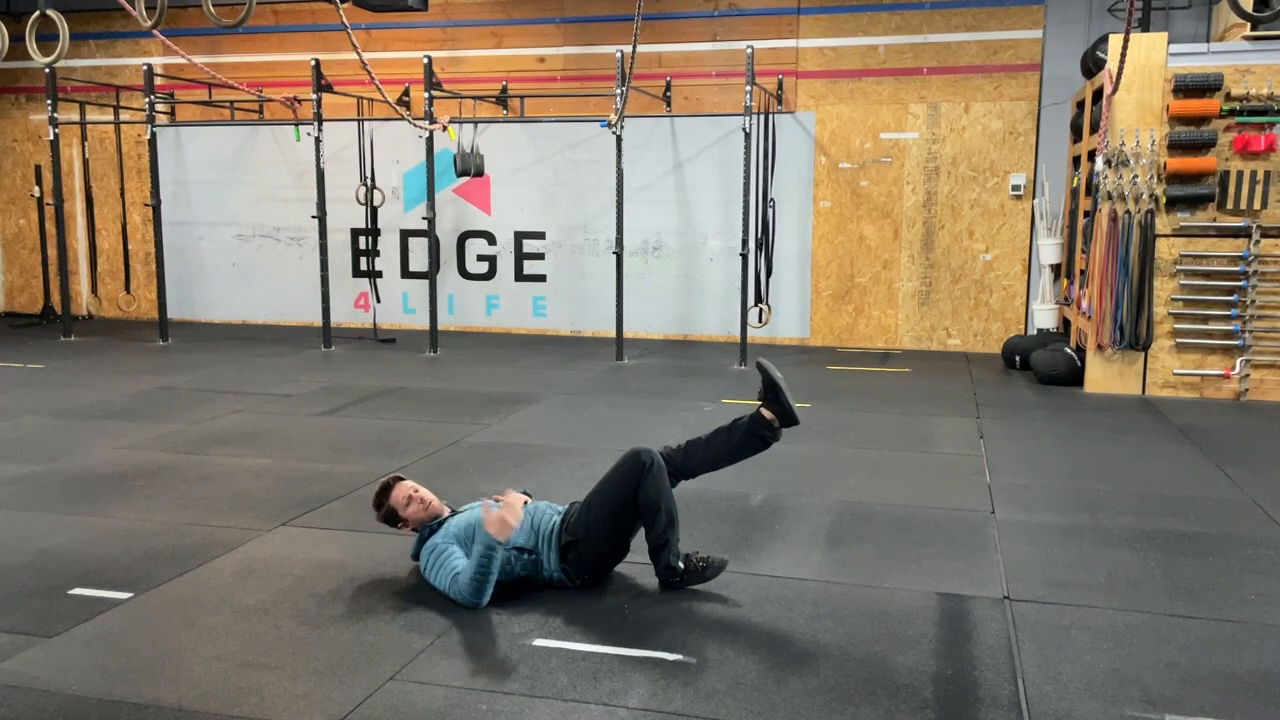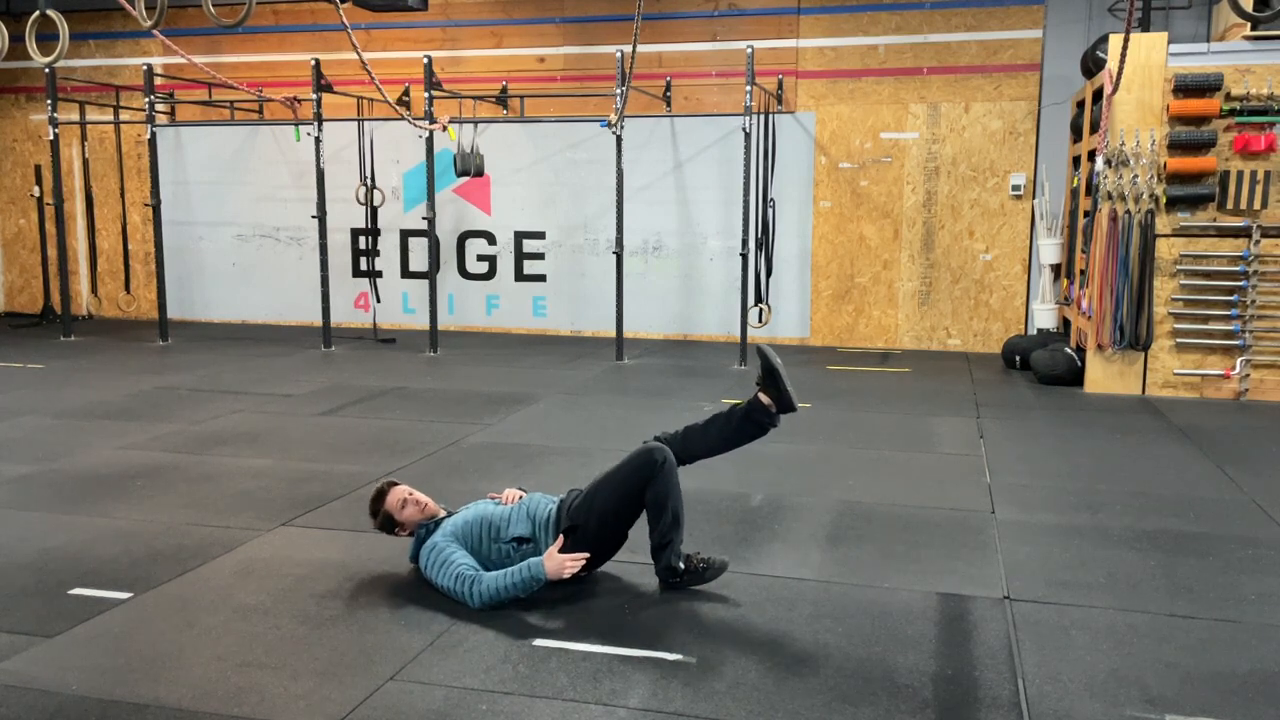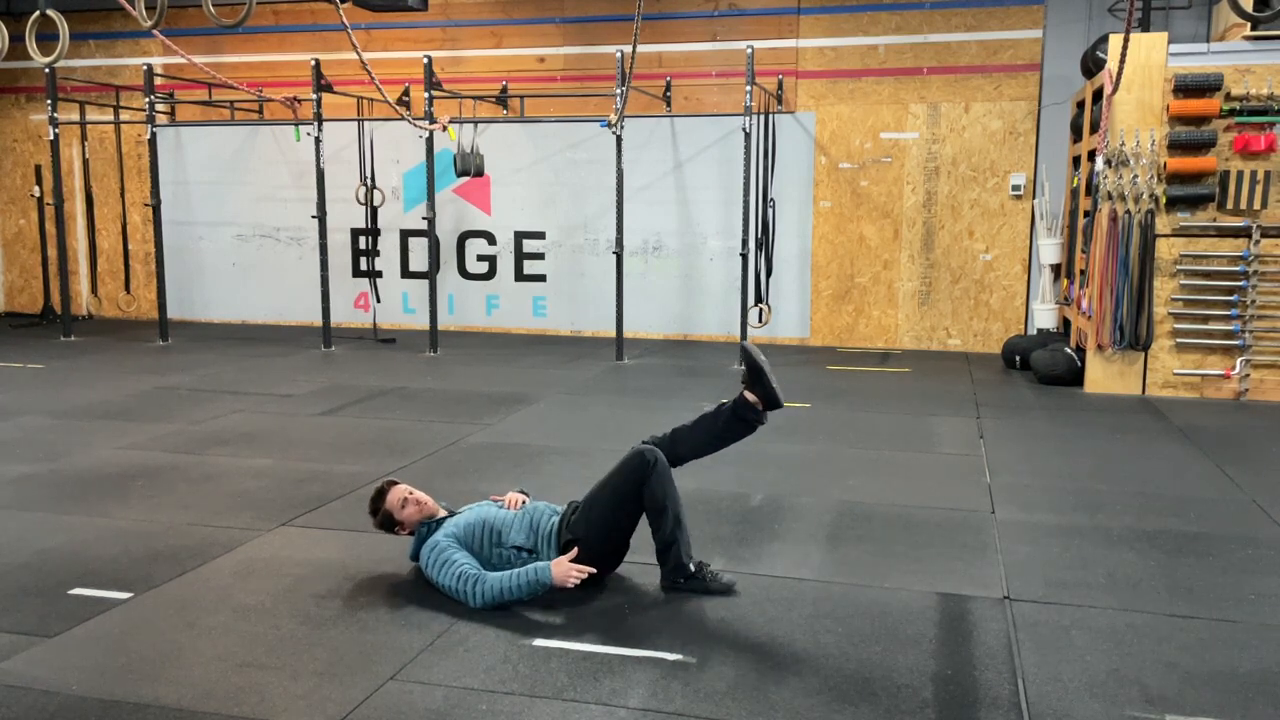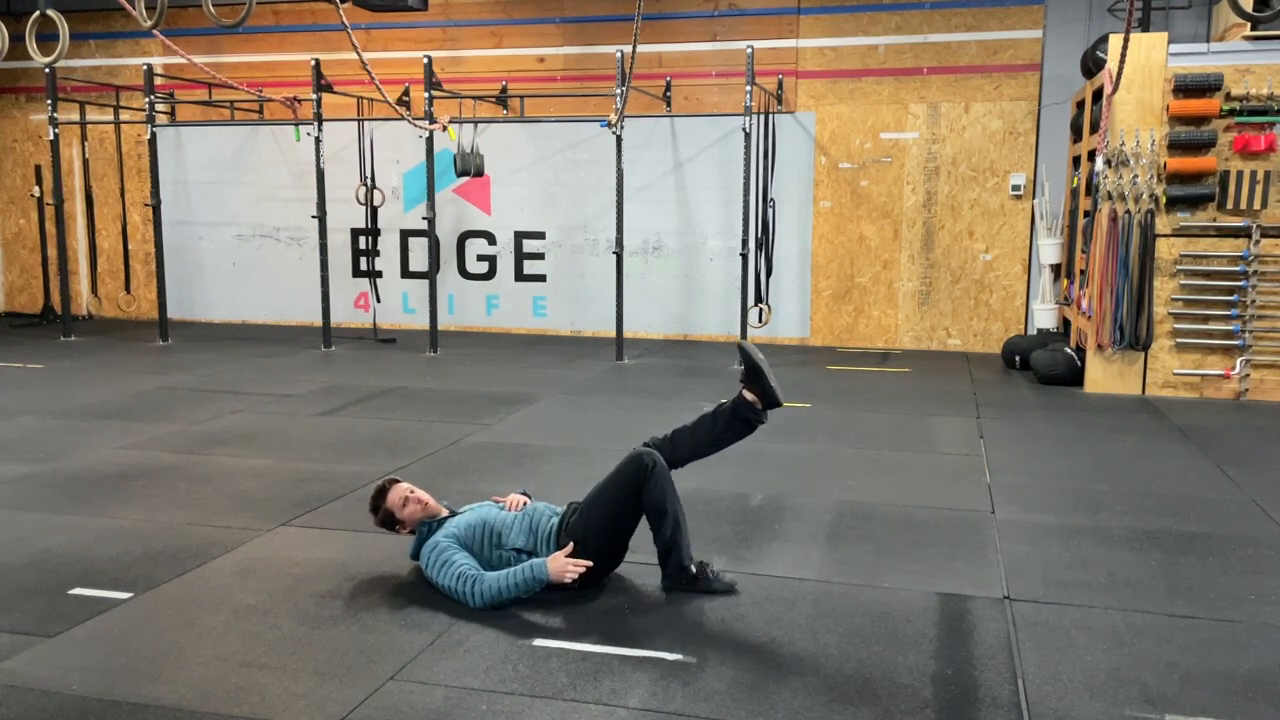
dt=1s
person 1, frame 1
left shoulder: (467, 511)
right shoulder: (436, 550)
right elbow: (473, 594)
left wrist: (519, 498)
right wrist: (493, 539)
left hip: (569, 524)
right hip: (577, 555)
left knee: (668, 461)
right knee: (642, 461)
left ankle: (768, 419)
right ankle: (673, 569)
person 1, frame 2
left shoulder: (462, 516)
right shoulder: (435, 550)
right elbow: (476, 590)
left wrist: (516, 492)
right wrist: (539, 568)
left hip: (569, 511)
right hip: (574, 537)
left knee: (665, 447)
right knee: (655, 459)
left ankle: (765, 405)
right ankle: (673, 568)
person 1, frame 3
left shoulder: (465, 514)
right shoulder: (436, 549)
right elbow: (477, 589)
left wrist: (517, 495)
right wrist: (545, 573)
left hip: (571, 521)
right hip: (578, 549)
left knee: (655, 450)
right knee: (646, 461)
left ankle: (751, 404)
right ankle: (679, 570)
person 1, frame 4
left shoulder: (465, 514)
right shoulder: (437, 550)
right elbow: (478, 590)
left wrist: (519, 496)
right wrist: (543, 570)
left hip: (572, 523)
right hip: (578, 553)
left knee: (655, 452)
right knee: (645, 464)
left ankle: (750, 403)
right ankle: (680, 572)
